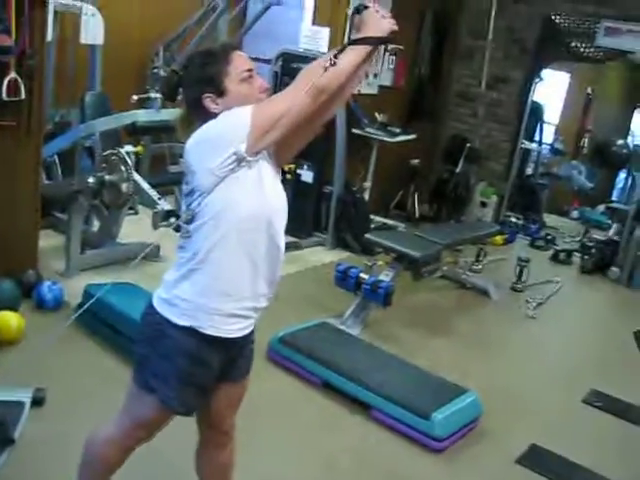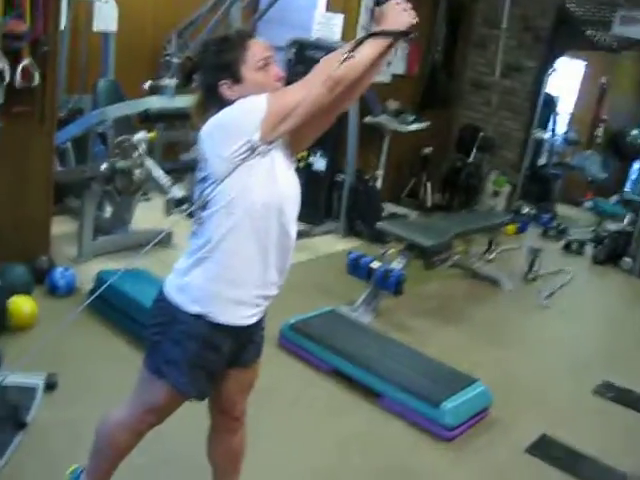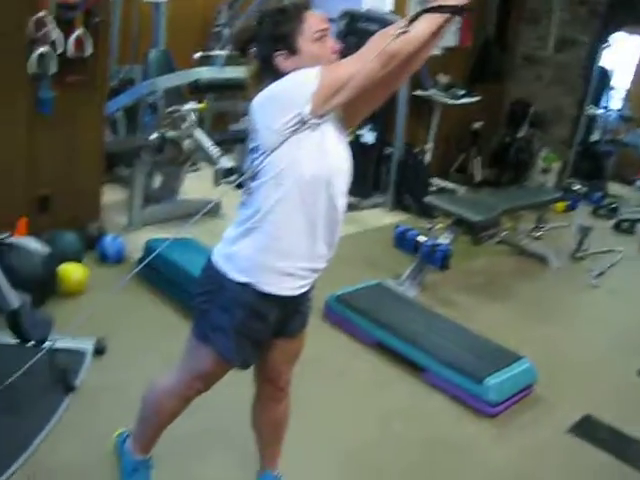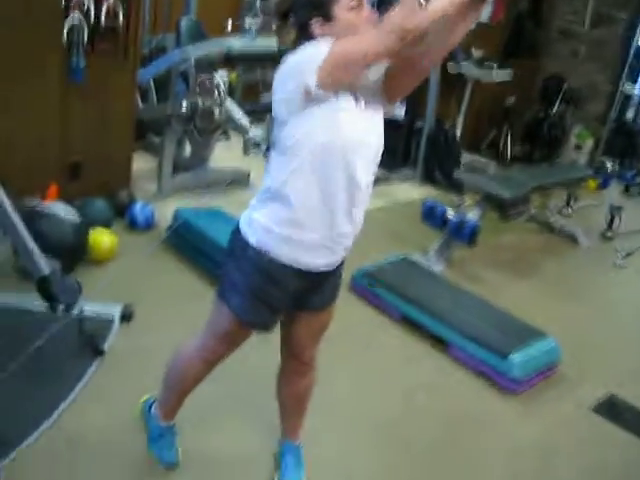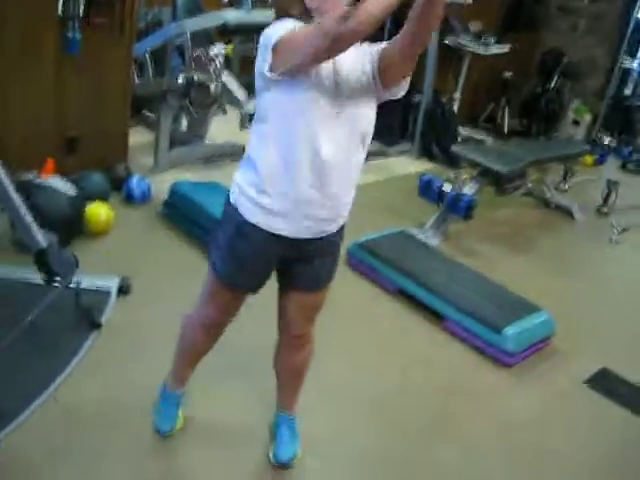
dt=0.2s
person 1, frame 1
left shoulder: (260, 149)
right shoulder: (214, 140)
left elbow: (322, 106)
right elbow: (312, 91)
left wrist: (368, 45)
left hip: (235, 328)
right hip: (187, 326)
left knee: (219, 430)
right knee: (136, 428)
person 1, frame 2
left shoulder: (272, 139)
right shoulder: (228, 127)
left elbow: (337, 97)
right elbow: (327, 82)
left wrist: (385, 39)
left hip: (245, 315)
right hip: (198, 312)
left knee: (231, 415)
right knee: (145, 414)
person 1, frame 3
left shoulder: (329, 110)
right shoulder: (281, 99)
left elbow: (391, 73)
right elbow: (382, 56)
left hip: (293, 286)
right hip: (245, 281)
left knee: (276, 386)
right knee: (192, 381)
person 1, frame 4
left shoulder: (372, 84)
right shoulder: (302, 68)
left elbow: (423, 50)
left hip: (325, 257)
right hip: (269, 249)
left knee: (302, 356)
right knee: (214, 348)
right ankle: (160, 414)
person 1, frame 5
left shoulder: (372, 61)
left elbow: (409, 48)
right elbow: (331, 39)
left hip: (321, 231)
right hip: (255, 217)
left knee: (297, 333)
right knee: (212, 315)
left ankle: (286, 418)
right ankle: (172, 388)
